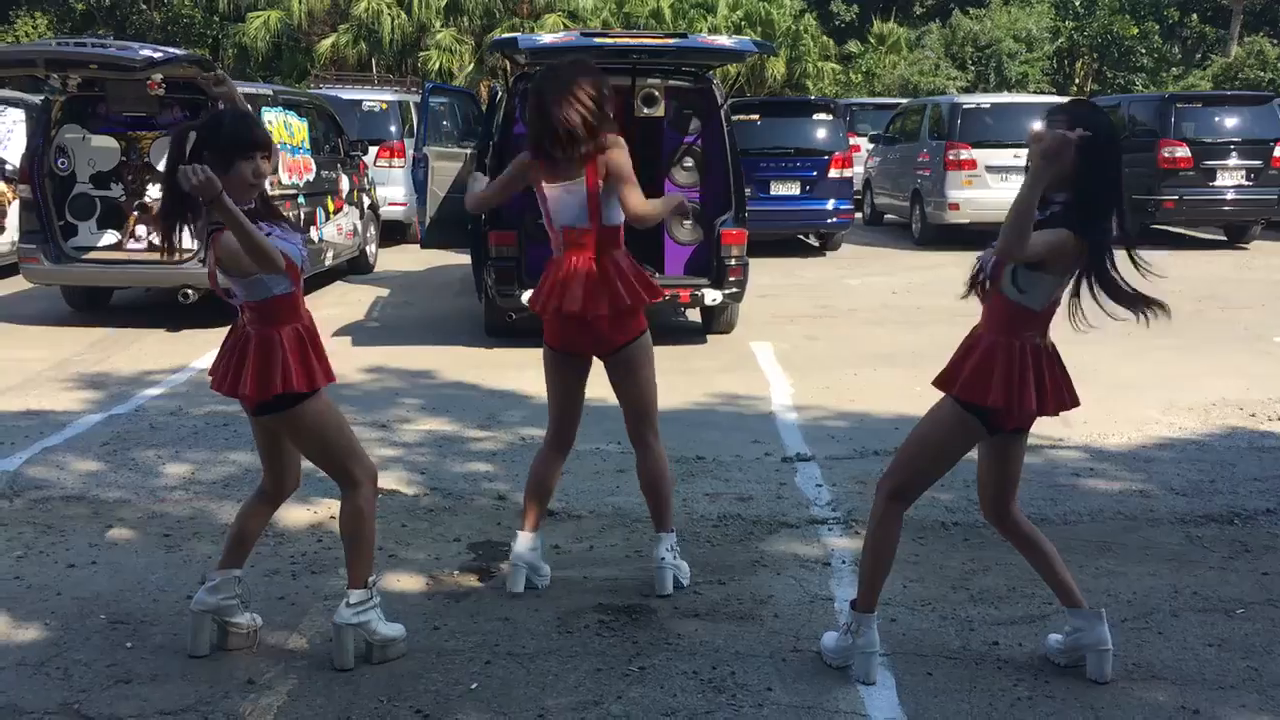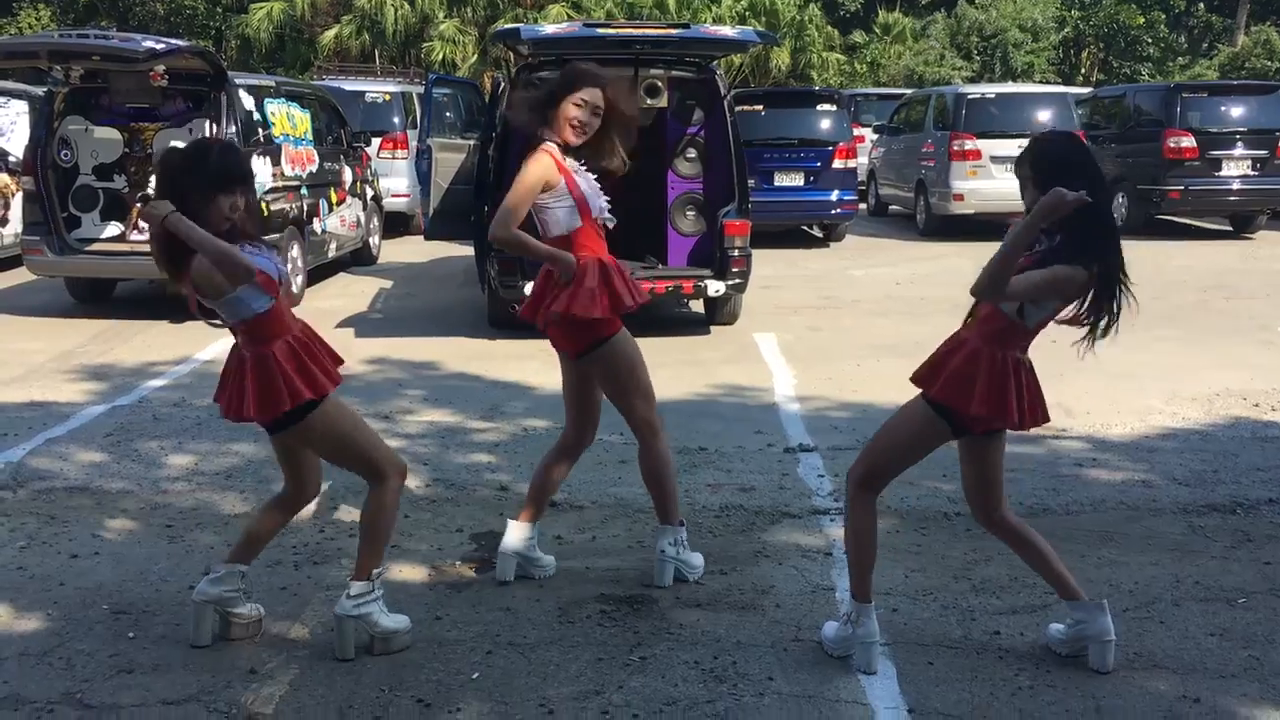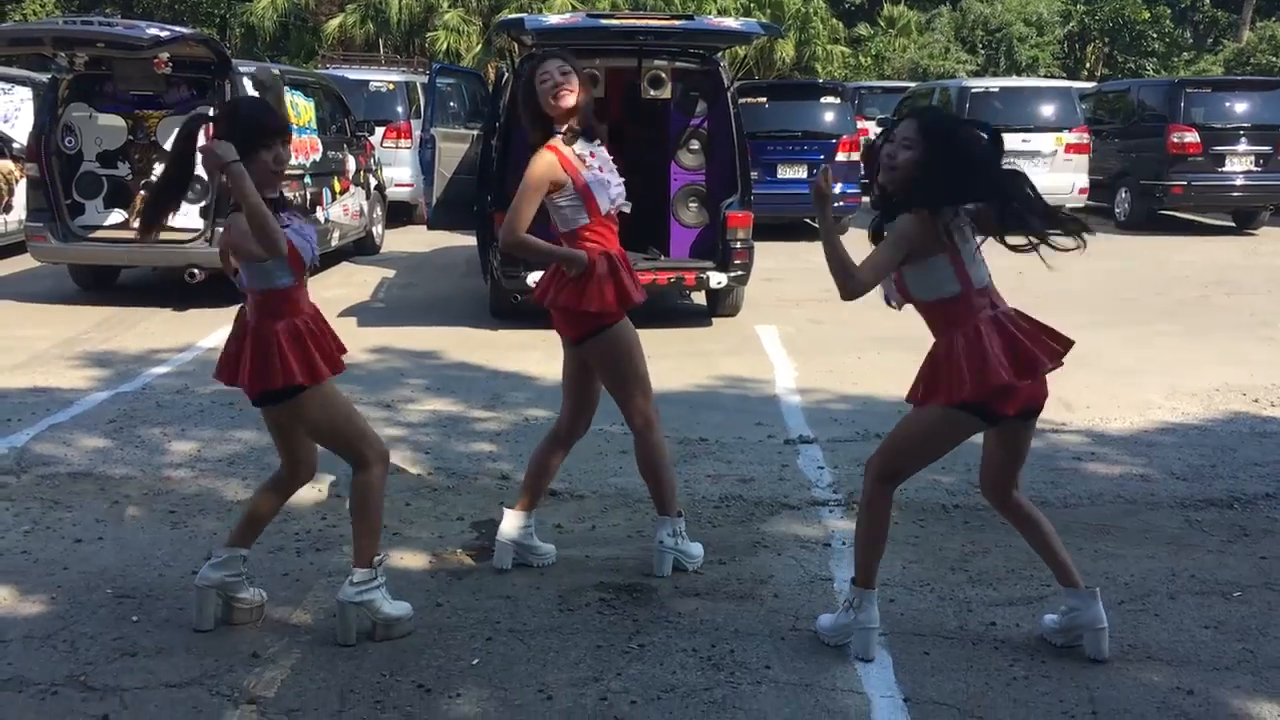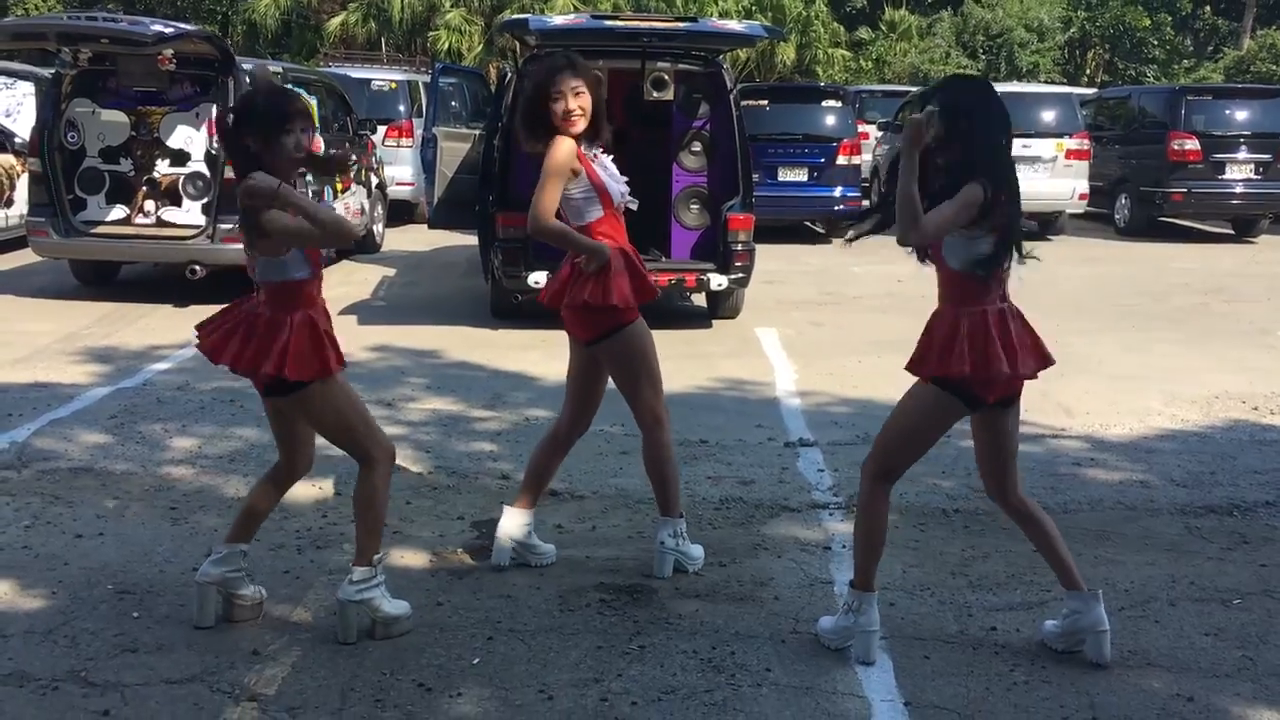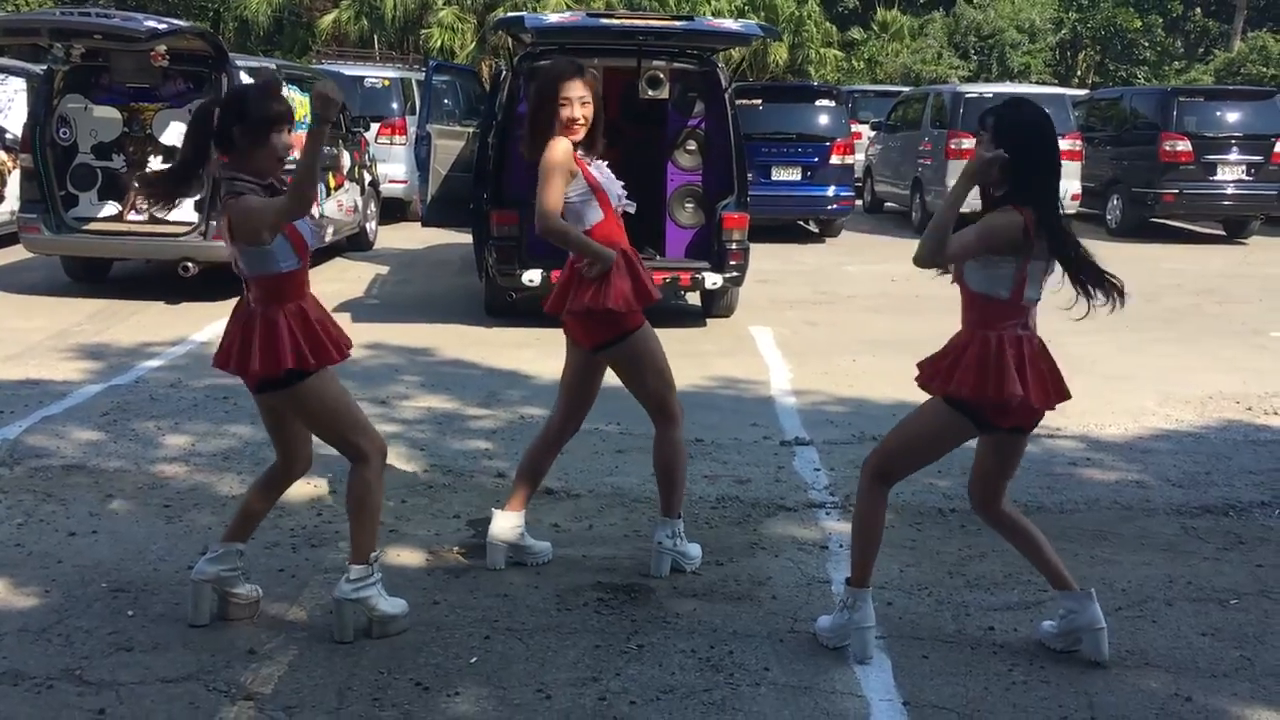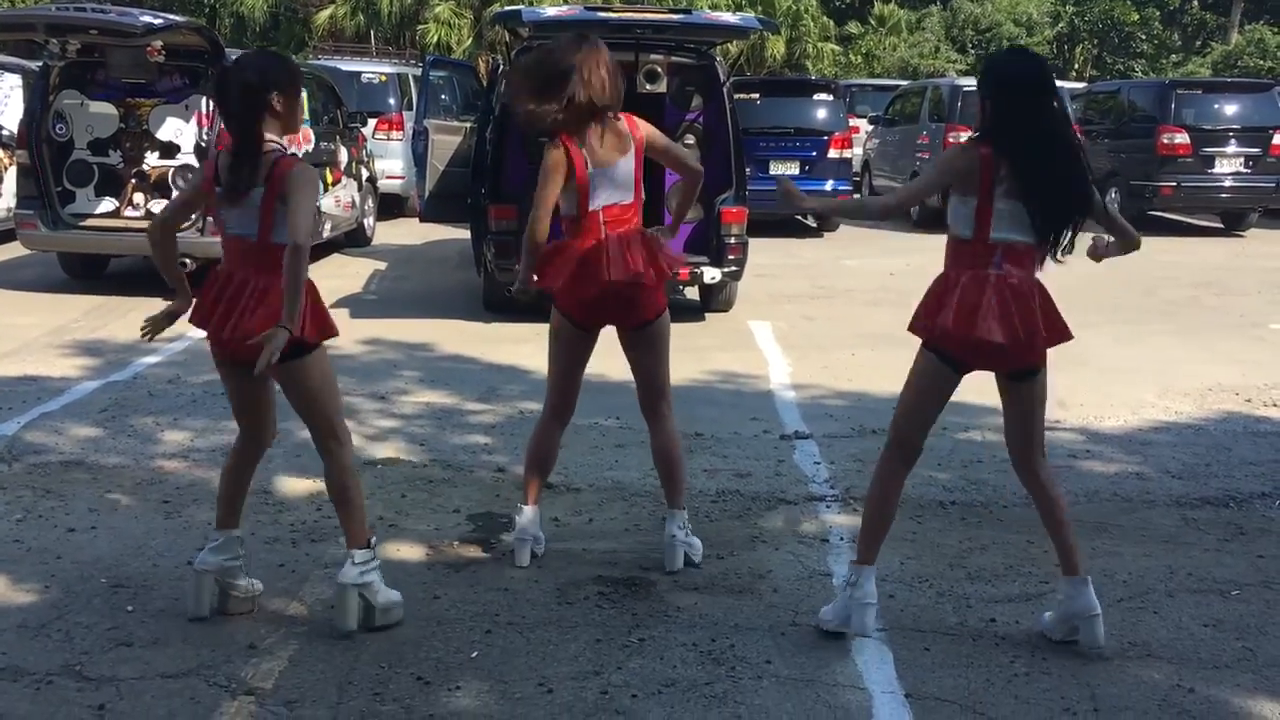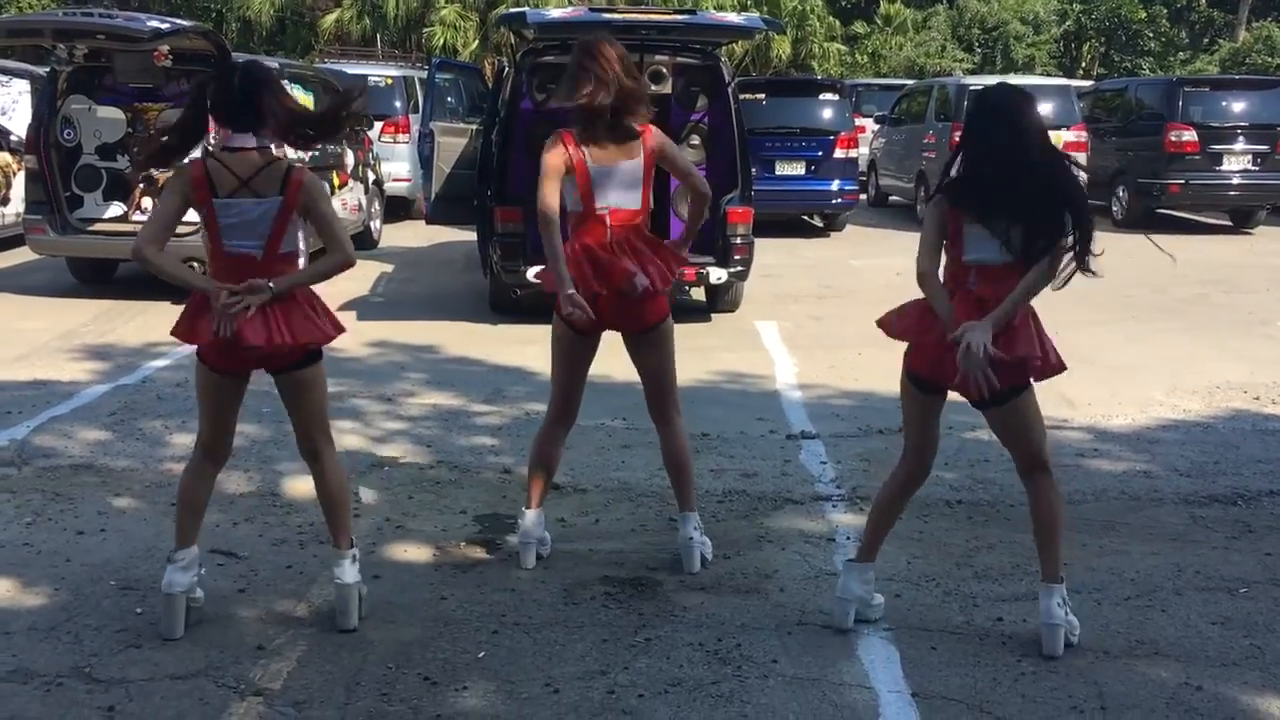
dt=0.3s
person 1, frame 1
left shoulder: (1069, 233)
right shoulder: (1051, 213)
left elbow: (1014, 251)
left wrist: (1038, 173)
left hip: (1002, 371)
right hip: (1010, 372)
left knee: (893, 490)
right knee: (1001, 510)
left ankle: (861, 632)
right ankle: (1086, 626)
person 1, frame 2
left shoulder: (1069, 266)
right shoulder: (1057, 246)
left elbow: (992, 290)
left wrist: (1037, 225)
left hip: (975, 380)
right hip: (988, 381)
left knee: (862, 482)
right knee: (993, 513)
left ankle: (858, 624)
right ankle: (1087, 617)
person 1, frame 3
left shoulder: (914, 218)
right shoulder: (947, 206)
left elbow: (852, 285)
left wrist: (824, 213)
left hip: (977, 369)
right hip: (1014, 363)
left knee: (880, 475)
right knee: (1003, 493)
left ankle: (859, 613)
right ankle: (1082, 607)
person 1, frame 4
left shoulder: (976, 187)
right shoulder: (977, 185)
left elbow: (916, 234)
left wrist: (908, 159)
left hip: (972, 348)
right hip: (996, 349)
left knee: (878, 473)
right knee: (1005, 489)
left ankle: (859, 614)
right ankle: (1084, 609)
person 1, frame 5
left shoulder: (1012, 219)
right shoulder: (1028, 217)
left elbow: (928, 256)
left wrist: (966, 182)
left hip: (988, 372)
right hip: (1016, 375)
left knee: (877, 473)
right knee: (989, 501)
left ankle: (856, 611)
right ankle: (1078, 608)
person 1, frame 6
left shoulder: (969, 157)
right shoulder: (1059, 165)
left elbow: (891, 205)
right elbow: (1125, 236)
left wrist: (818, 204)
right wrist: (1106, 247)
left hip: (962, 314)
right hip: (1023, 322)
left knee: (900, 450)
right knee: (1031, 462)
left ankle: (860, 588)
right ankle: (1078, 594)
person 1, frame 7
left shoulder: (953, 192)
right shoulder: (1049, 193)
left elbow: (928, 274)
right elbow: (1049, 265)
left wrist: (959, 333)
right wrist: (987, 329)
left hip: (937, 340)
right hip: (1003, 348)
left knee: (914, 466)
right knee: (1037, 471)
left ankle: (857, 579)
right ankle: (1053, 601)
person 2, frame 1
left shoulder: (250, 203)
right shoulder: (226, 237)
left elbow: (261, 151)
right elbow: (278, 264)
left wrist: (238, 113)
right wrist: (222, 204)
left hip: (275, 360)
right hip: (275, 362)
left knee: (279, 482)
right knee: (359, 476)
left ankle: (218, 597)
right ankle: (359, 609)
person 2, frame 2
left shoulder: (219, 239)
right shoulder: (203, 263)
right elbow: (250, 269)
right wrist: (182, 227)
left hip: (284, 371)
right hip: (283, 377)
left knee: (299, 490)
right knee: (388, 469)
left ankle: (220, 588)
right ankle: (361, 601)
person 2, frame 3
left shoulder: (265, 195)
right shoulder: (242, 223)
left elbow: (274, 157)
right elbow: (276, 246)
right wrist: (236, 172)
left hip: (287, 345)
right hip: (278, 352)
left knee: (297, 468)
right knee: (370, 455)
left ankle: (224, 571)
right ankle: (363, 587)
person 2, frame 4
left shoulder: (275, 188)
right shoulder: (271, 217)
right elbow: (346, 237)
right wrist: (280, 191)
left hip: (282, 340)
right hip: (291, 346)
left knee: (292, 461)
right knee: (375, 452)
left ankle: (224, 572)
right ankle: (363, 586)
person 2, frame 5
left shoulder: (261, 185)
right shoulder: (246, 206)
right elbow: (302, 199)
right wrist: (325, 122)
left hip: (278, 336)
right hip: (280, 343)
left knee: (292, 461)
right knee: (368, 449)
left ankle: (219, 567)
right ankle: (360, 583)
person 2, frame 6
left shoulder: (219, 164)
right shoulder: (292, 168)
left elbow: (162, 230)
right elbow: (302, 241)
left wrist: (178, 297)
right wrist: (283, 325)
left hip: (230, 308)
right hip: (276, 311)
left knee: (252, 438)
right knee: (333, 440)
left ankle: (220, 558)
right ankle: (359, 566)
person 2, frame 7
left shoulder: (194, 175)
right shoulder: (298, 180)
left elbow: (144, 248)
right elbow: (343, 255)
left wrist: (209, 289)
right wrist: (275, 290)
left hip: (224, 328)
right hip: (288, 323)
left knee: (210, 452)
right knee: (318, 449)
left ankle: (181, 571)
right ankle: (346, 566)
person 3, frame 1
left shoulder: (535, 159)
right shoulder: (610, 149)
left elbow: (477, 206)
right elbow: (638, 214)
left wrist: (479, 183)
right wrist: (677, 202)
left hip: (562, 299)
right hip: (614, 295)
left knee: (558, 437)
right knee: (645, 435)
left ankle: (526, 550)
right ankle: (666, 553)
person 3, frame 2
left shoulder: (569, 163)
right shoulder: (543, 160)
right elbow: (500, 230)
right wrist: (558, 260)
left hip: (583, 305)
right hip: (582, 304)
left knee: (577, 434)
right knee: (649, 426)
left ankle: (519, 540)
right ankle: (672, 545)
person 3, frame 3
left shoulder: (590, 146)
right shoulder: (550, 157)
right elbow: (510, 237)
right wrist: (570, 259)
left hip: (593, 292)
right hip: (589, 293)
left knee: (572, 421)
right knee: (644, 416)
left ankle: (516, 530)
right ankle: (671, 536)
person 3, frame 4
left shoulder: (585, 149)
right shoulder: (563, 148)
right elbow: (539, 222)
left wrist: (599, 251)
right wrist: (596, 250)
left hip: (597, 294)
right hip: (602, 292)
left knee: (572, 422)
right knee: (654, 418)
left ankle: (514, 528)
right ankle: (672, 537)
person 3, frame 5
left shoulder: (579, 156)
right shoulder: (557, 150)
right elbow: (547, 221)
right wrist: (600, 254)
left hip: (594, 298)
right hip: (605, 298)
left knee: (562, 422)
right knee: (669, 417)
left ankle: (507, 527)
right ankle: (670, 537)
person 3, frame 6
left shoulder: (562, 145)
right shoulder: (632, 128)
left elbow: (539, 231)
right elbow: (693, 172)
left wrist: (529, 272)
right wrist: (668, 230)
left hip: (579, 280)
right hip: (638, 276)
left knee: (556, 410)
right knee: (658, 411)
left ankle: (527, 522)
right ankle: (678, 529)
person 3, frame 7
left shoulder: (563, 145)
right shoulder: (648, 137)
left elbow: (548, 209)
right elbow: (701, 193)
left wrist: (562, 284)
right wrist: (684, 240)
left hip: (584, 283)
right hip: (641, 283)
left knee: (559, 414)
right knee: (667, 414)
left ankle: (532, 524)
right ankle: (690, 528)
